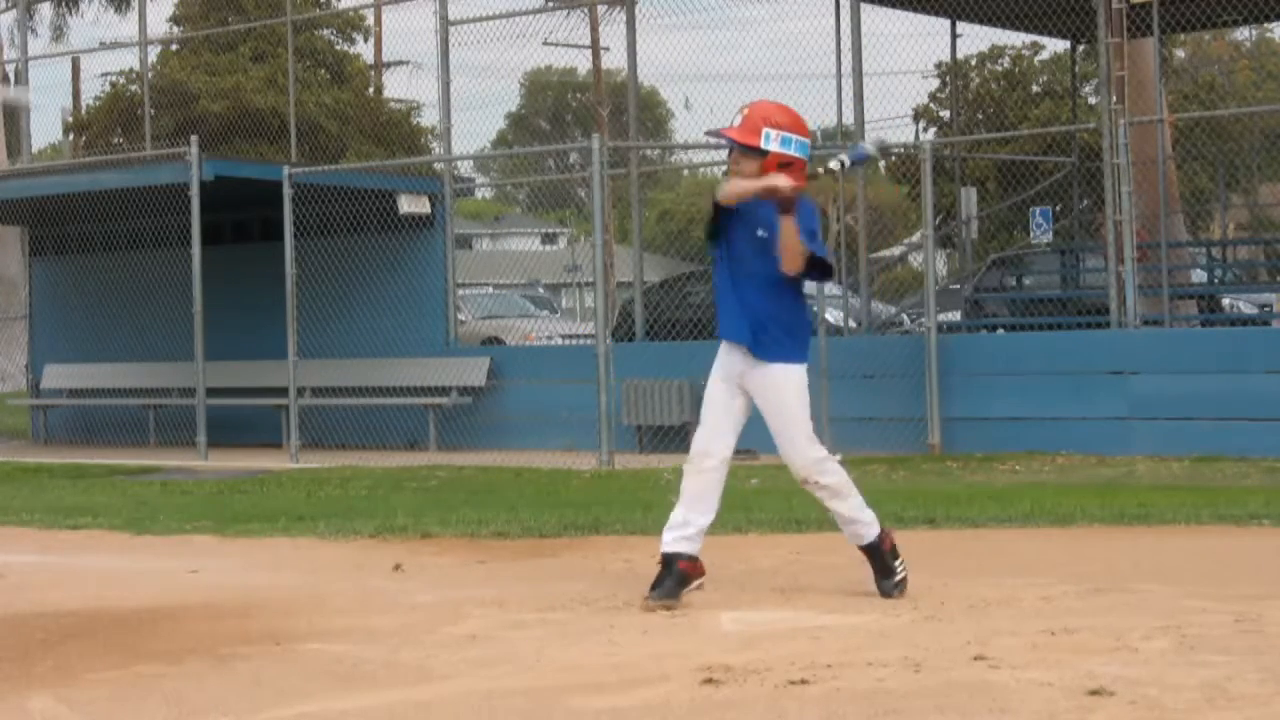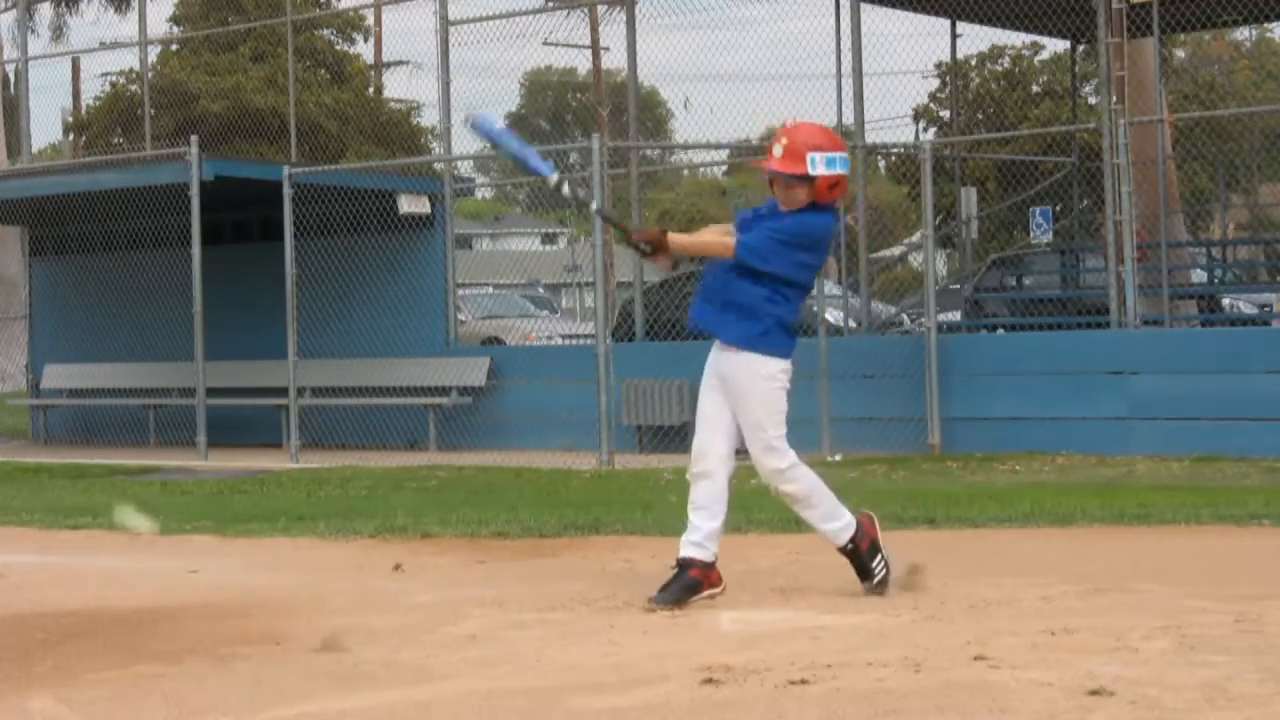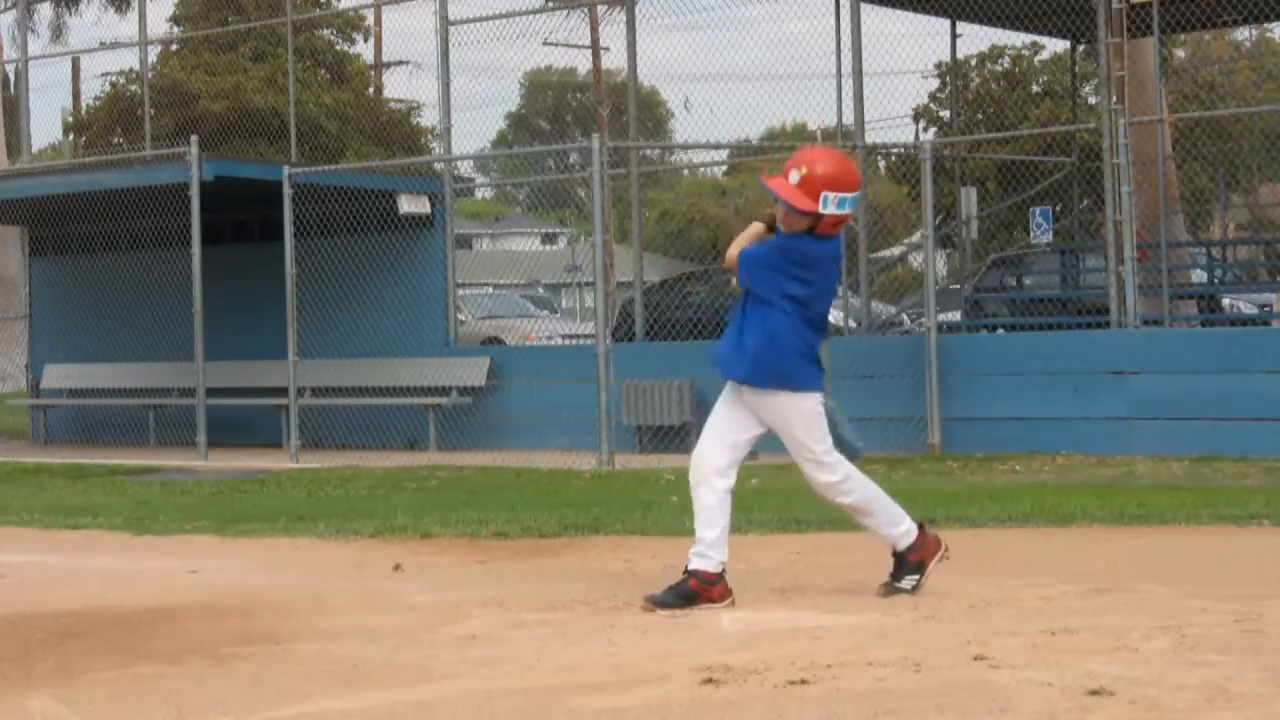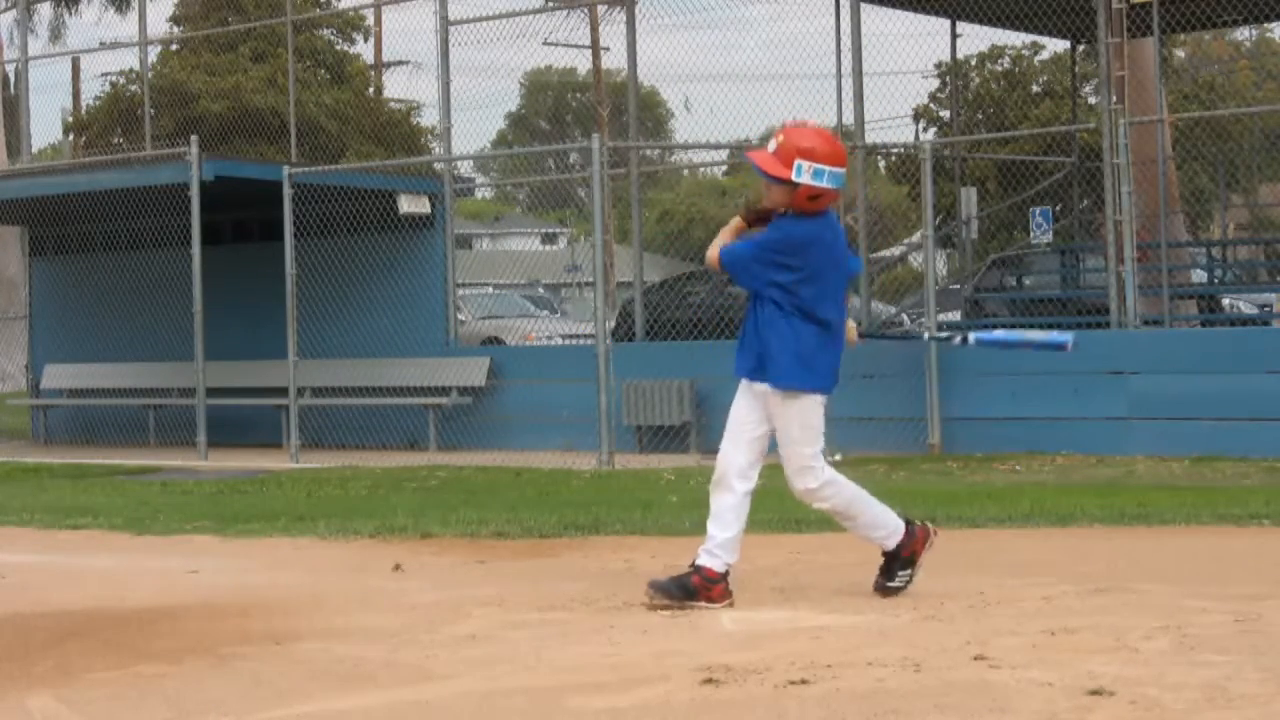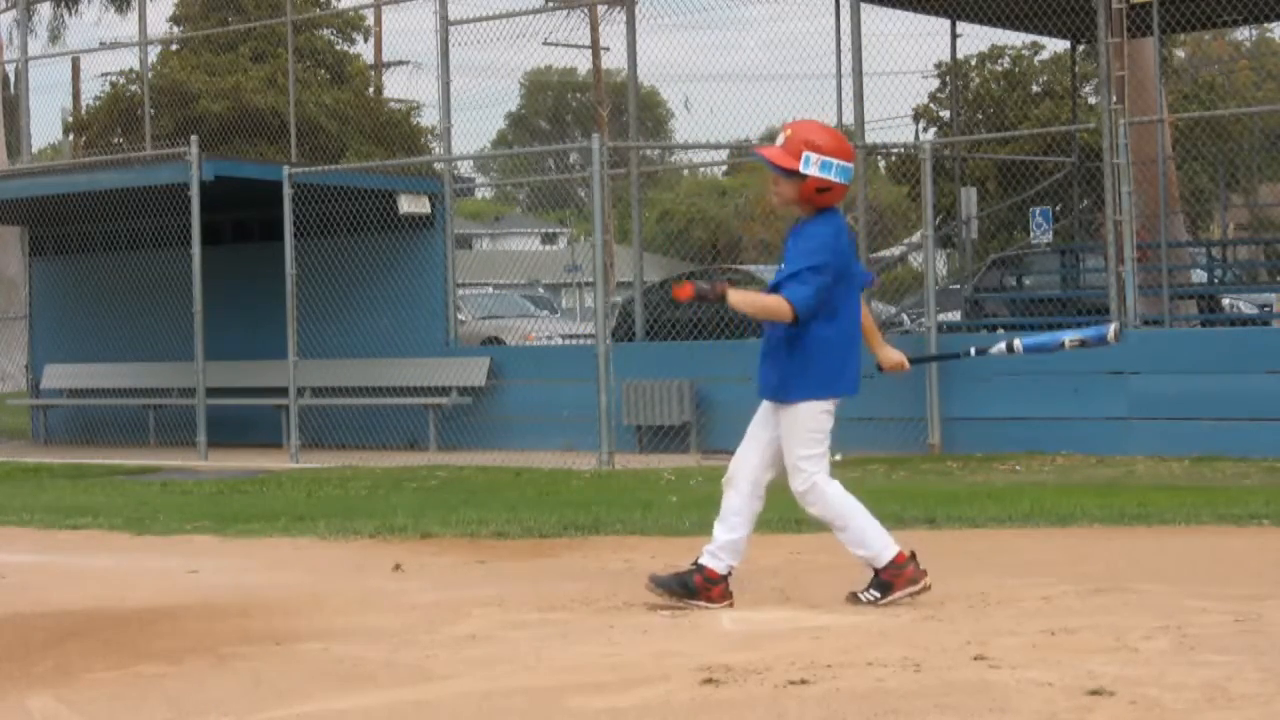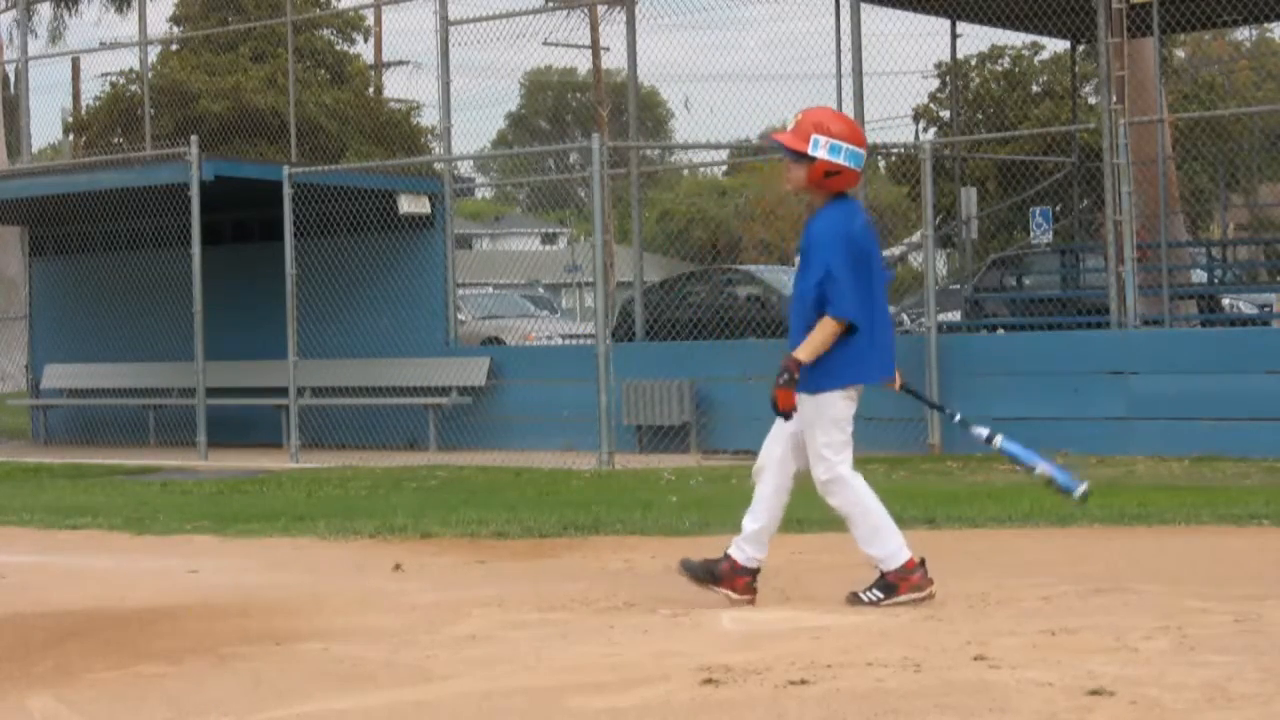
dt=0.4s
person 1, frame 1
left shoulder: (799, 207)
right shoulder: (742, 194)
left elbow: (792, 266)
right elbow: (724, 193)
left wrist: (787, 209)
right wrist: (765, 186)
left hip: (780, 355)
right hip: (736, 348)
left knee: (806, 458)
right knee: (706, 452)
left ankle: (875, 542)
right ankle: (680, 557)
person 1, frame 2
left shoulder: (814, 226)
right shoulder: (781, 210)
left elbow: (730, 249)
right elbow: (726, 230)
left wrist: (665, 241)
right wrist: (670, 244)
left hip: (759, 354)
right hip: (727, 347)
left knee: (774, 461)
right knee: (708, 458)
left ankle: (855, 534)
right ankle: (699, 565)
person 1, frame 3
left shoulder: (809, 248)
right shoulder: (801, 234)
left elbow: (736, 257)
left wrist: (758, 227)
left hip: (788, 383)
right hip: (746, 378)
left knee: (828, 474)
right knee: (707, 466)
left ankle: (914, 543)
right ankle: (706, 575)
person 1, frame 4
left shoulder: (792, 236)
right shoulder: (821, 221)
left elbow: (717, 259)
right elbow: (843, 275)
left wrist: (742, 220)
right wrist: (839, 322)
left hip: (796, 372)
right hip: (762, 367)
left knee: (809, 480)
right knee: (732, 468)
left ankle: (901, 537)
right ankle: (711, 574)
person 1, frame 5
left shoulder: (820, 238)
right shoulder: (817, 228)
left elbow: (788, 307)
right elbow: (853, 291)
left wrist: (723, 294)
right wrist: (879, 349)
left hip: (812, 378)
right hip: (791, 377)
left knee: (809, 483)
right knee: (746, 472)
left ankle: (897, 566)
right ankle: (712, 575)
person 1, frame 6
left shoulder: (832, 227)
right shoulder: (843, 217)
left elbow: (841, 312)
right elbow: (866, 292)
left wrist: (795, 361)
right wrist: (878, 357)
left hip: (832, 369)
right hip: (823, 369)
left knee: (832, 473)
right knee: (775, 463)
left ankle: (904, 571)
right ankle: (740, 566)
